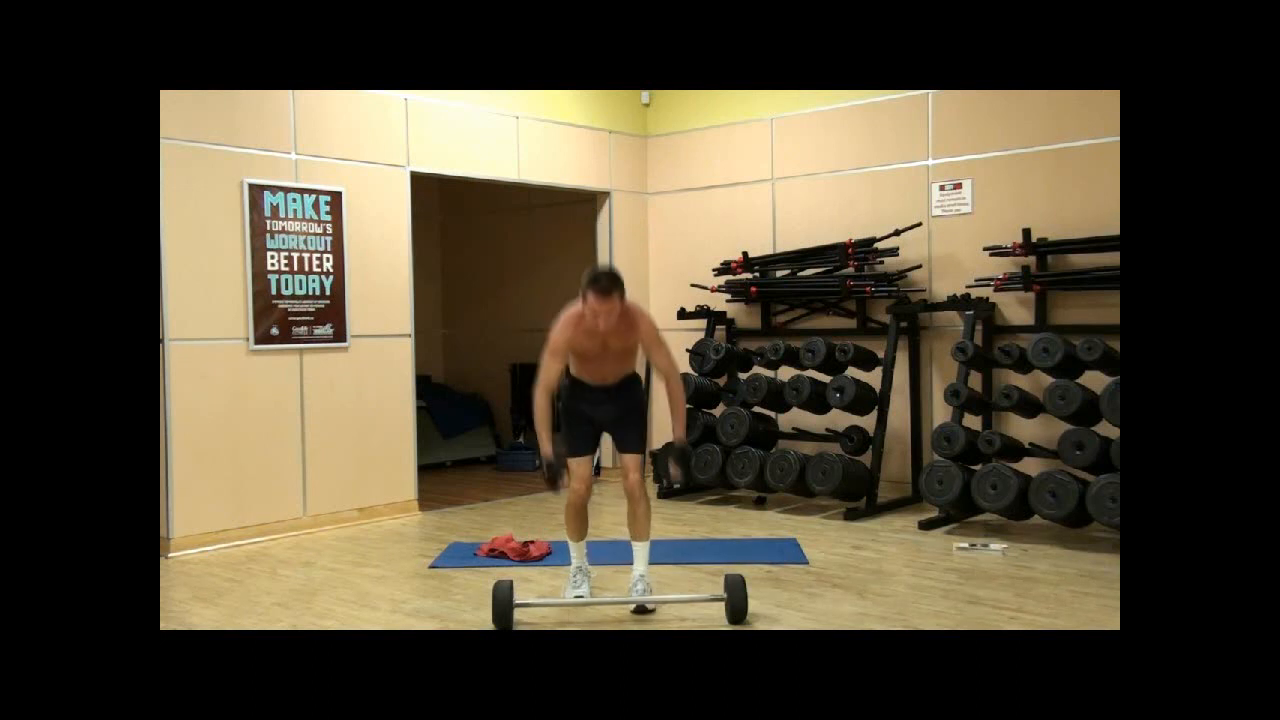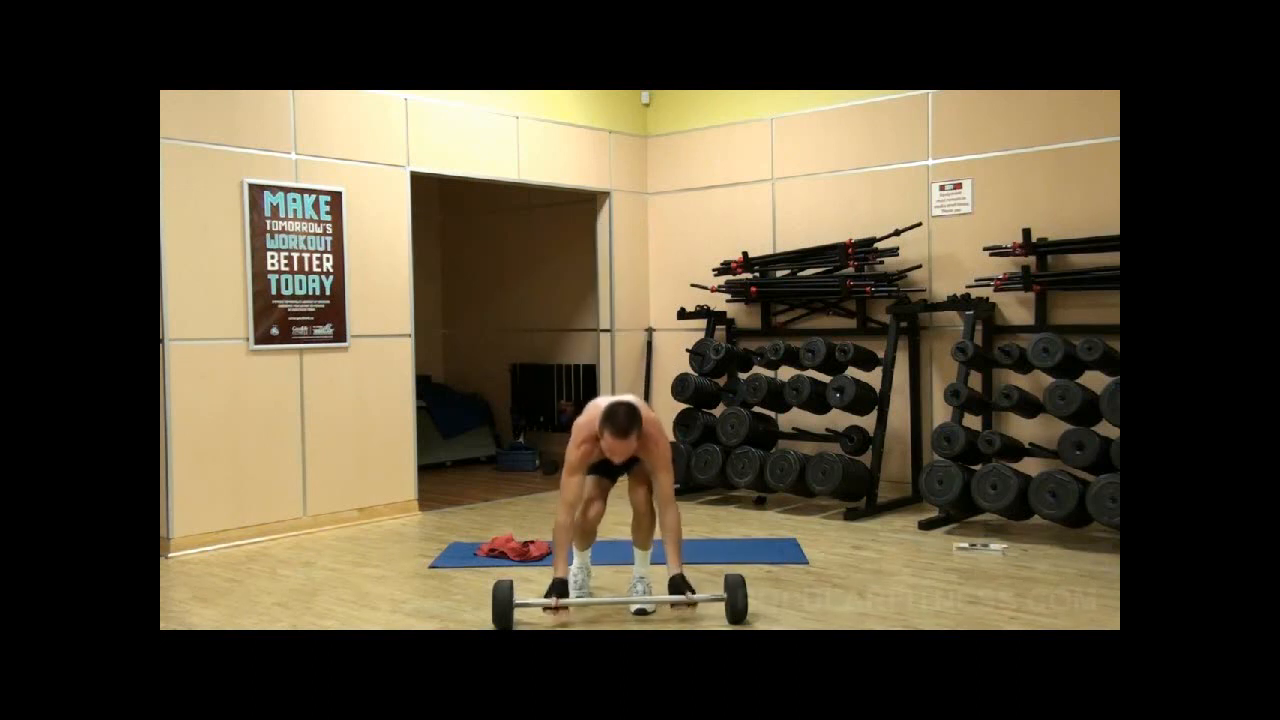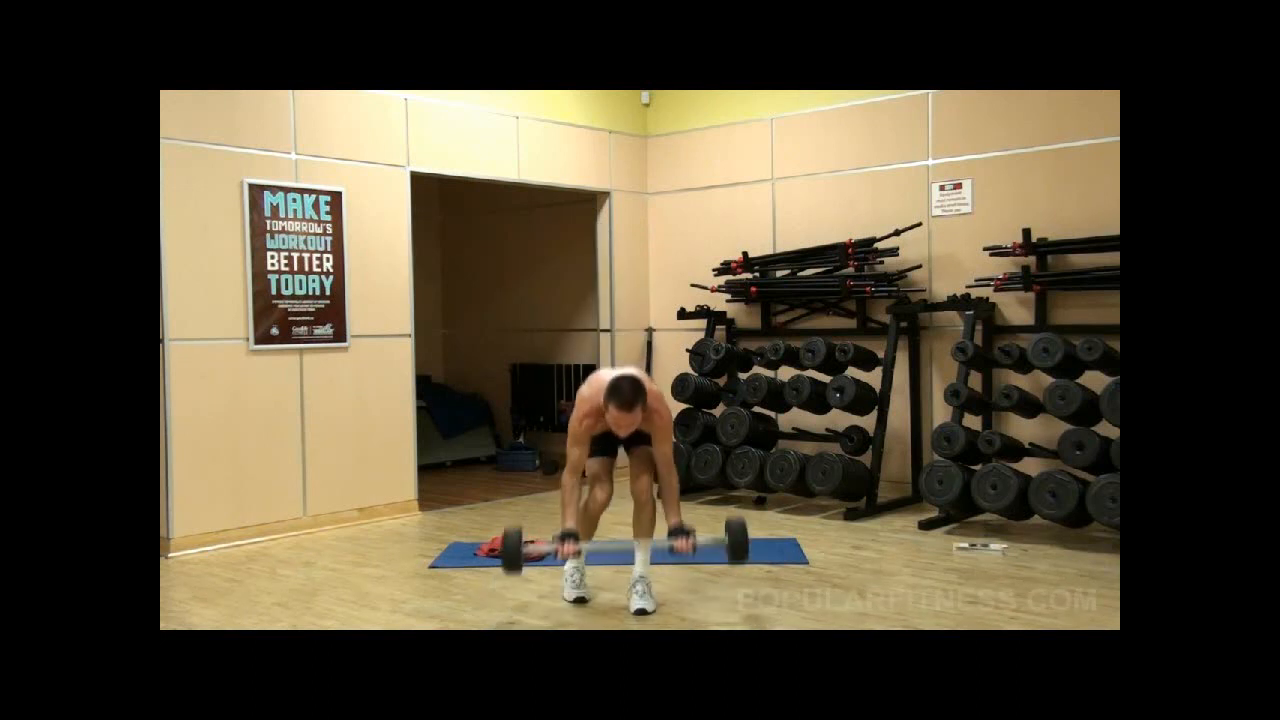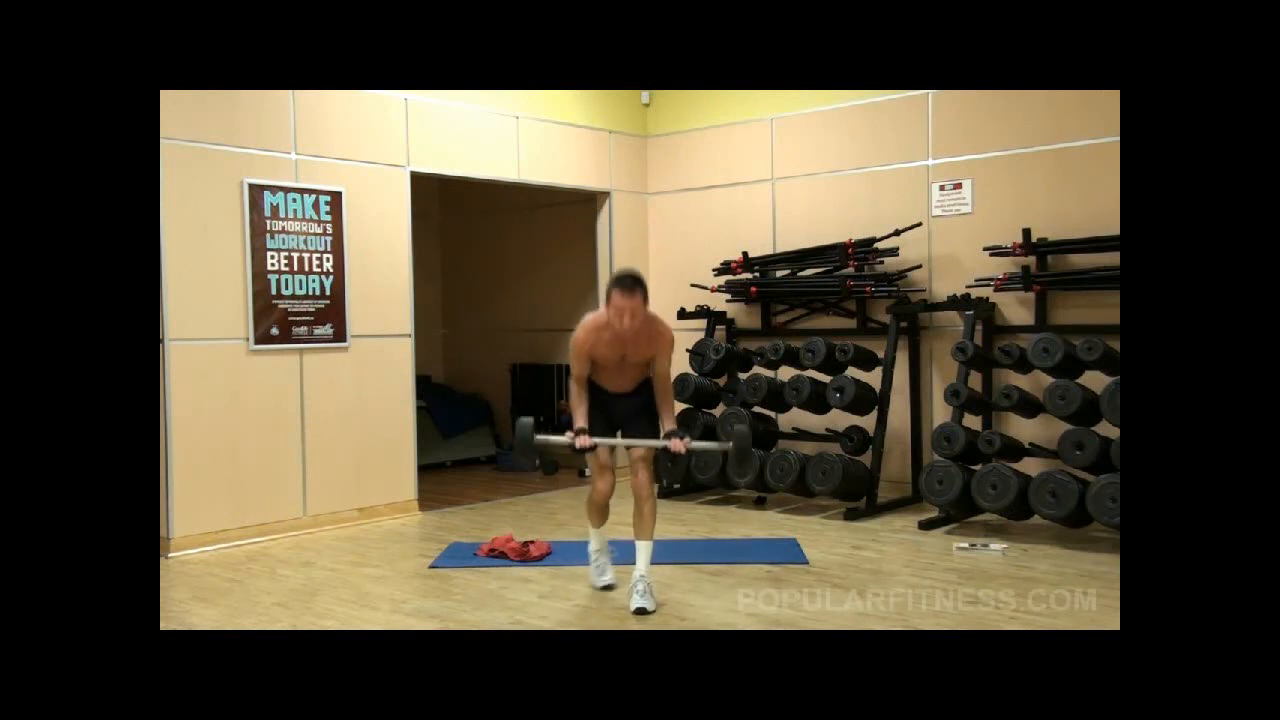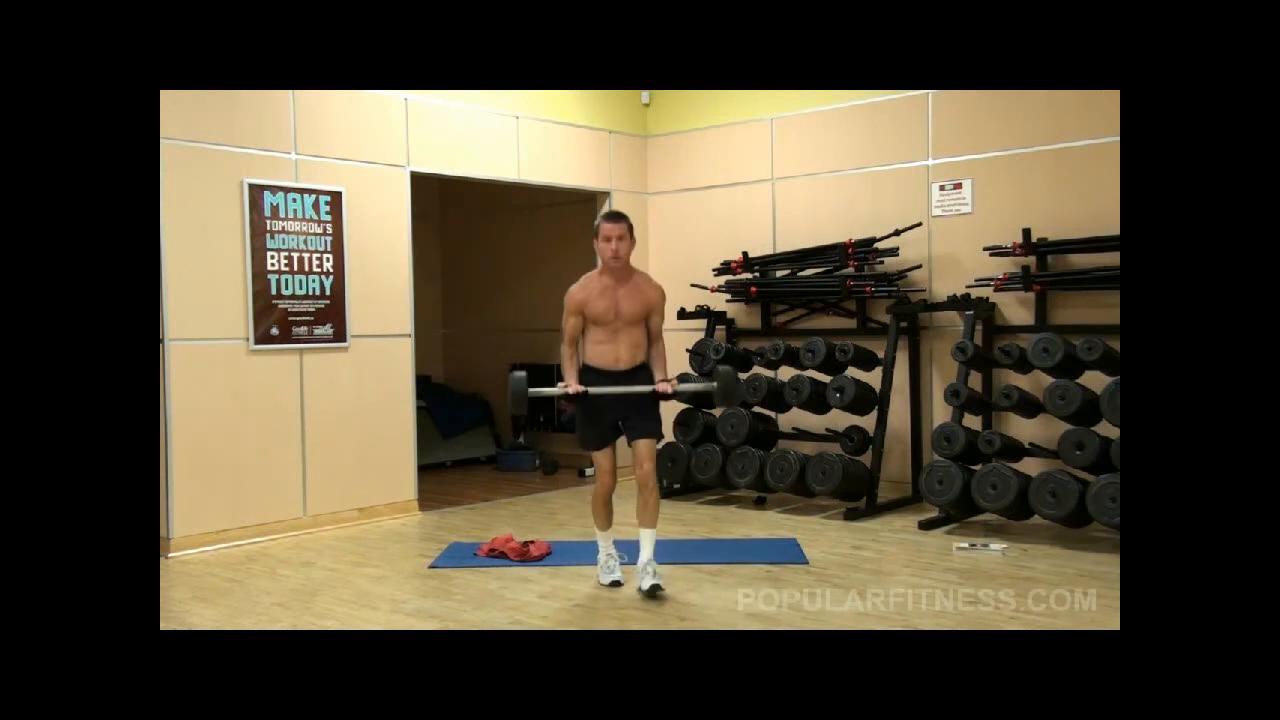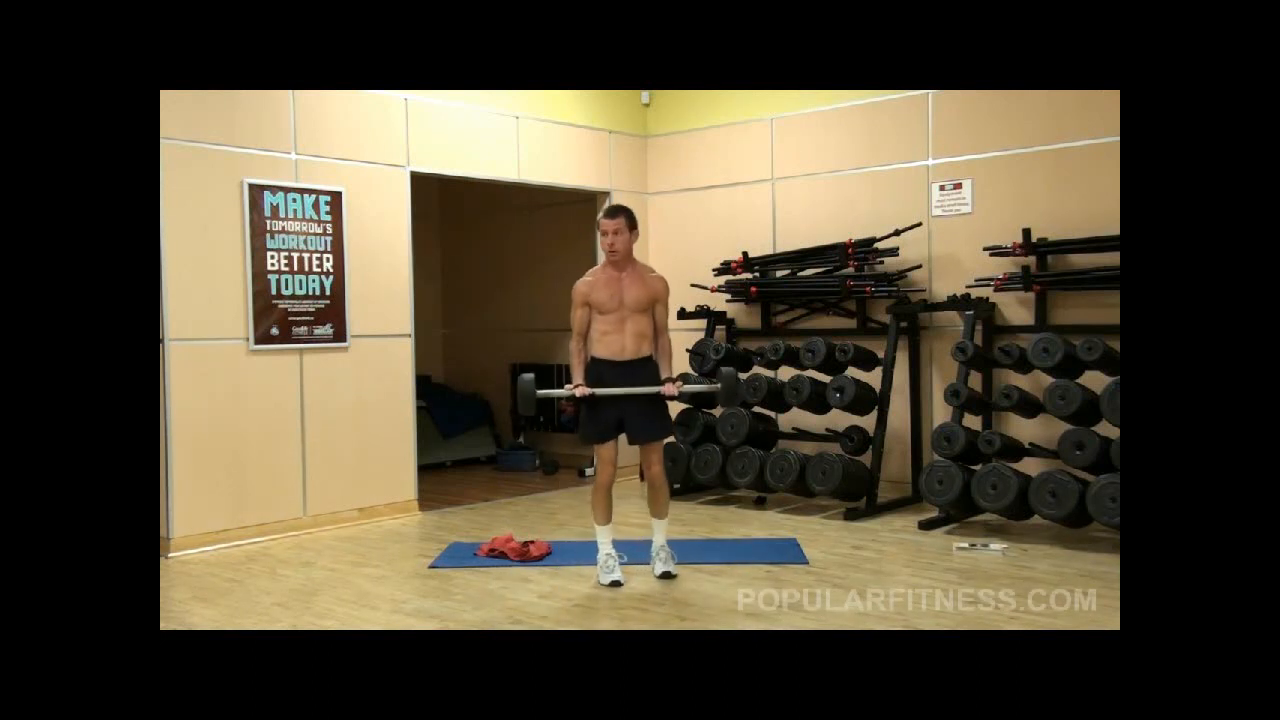
dt=0.4s
person 1, frame 1
left shoulder: (639, 322)
right shoulder: (567, 325)
left elbow: (671, 376)
right elbow: (543, 389)
left wrist: (680, 439)
right wrist: (547, 452)
left hip: (626, 391)
right hip: (581, 394)
left knee: (633, 482)
right knee: (579, 487)
left ankle: (640, 574)
right ankle: (578, 568)
person 1, frame 2
left shoulder: (654, 439)
right shoulder: (583, 440)
left elbow: (667, 506)
right elbow: (566, 510)
left wrist: (676, 574)
right wrist: (559, 576)
left hip: (641, 453)
right hip: (595, 455)
left knee: (642, 499)
right knee: (591, 509)
left ankle: (641, 576)
right ankle: (579, 567)
person 1, frame 3
left shoulder: (658, 410)
right shoulder: (586, 409)
left elbow: (666, 469)
right elbow: (572, 472)
left wrist: (676, 525)
right wrist: (568, 530)
left hip: (644, 429)
right hip: (598, 430)
left knee: (643, 489)
right knee: (600, 494)
left ankle: (641, 577)
right ankle: (575, 567)
person 1, frame 4
left shoulder: (660, 333)
right shoulder: (587, 332)
left elbow: (662, 383)
right elbow: (578, 381)
left wrist: (671, 428)
right wrist: (580, 426)
left hip: (640, 397)
right hip: (598, 398)
left knee: (643, 480)
right knee: (603, 484)
left ankle: (641, 575)
right ankle: (598, 549)
person 1, frame 5
left shoulder: (651, 291)
right shoulder: (579, 293)
left elbow: (656, 340)
right elbow: (570, 344)
left wrist: (661, 377)
right wrist: (571, 378)
left hip: (638, 383)
right hip: (595, 384)
left knee: (646, 473)
right knee: (605, 479)
left ankle: (646, 561)
right ankle: (606, 554)
person 1, frame 6
left shoulder: (655, 282)
right shoulder: (585, 286)
left elbow: (661, 335)
right elbow: (578, 339)
left wrist: (667, 377)
right wrist: (578, 379)
left hip: (643, 375)
right hip: (602, 377)
left knee: (655, 469)
right knee: (605, 472)
left ankle: (660, 545)
right ankle: (606, 553)
